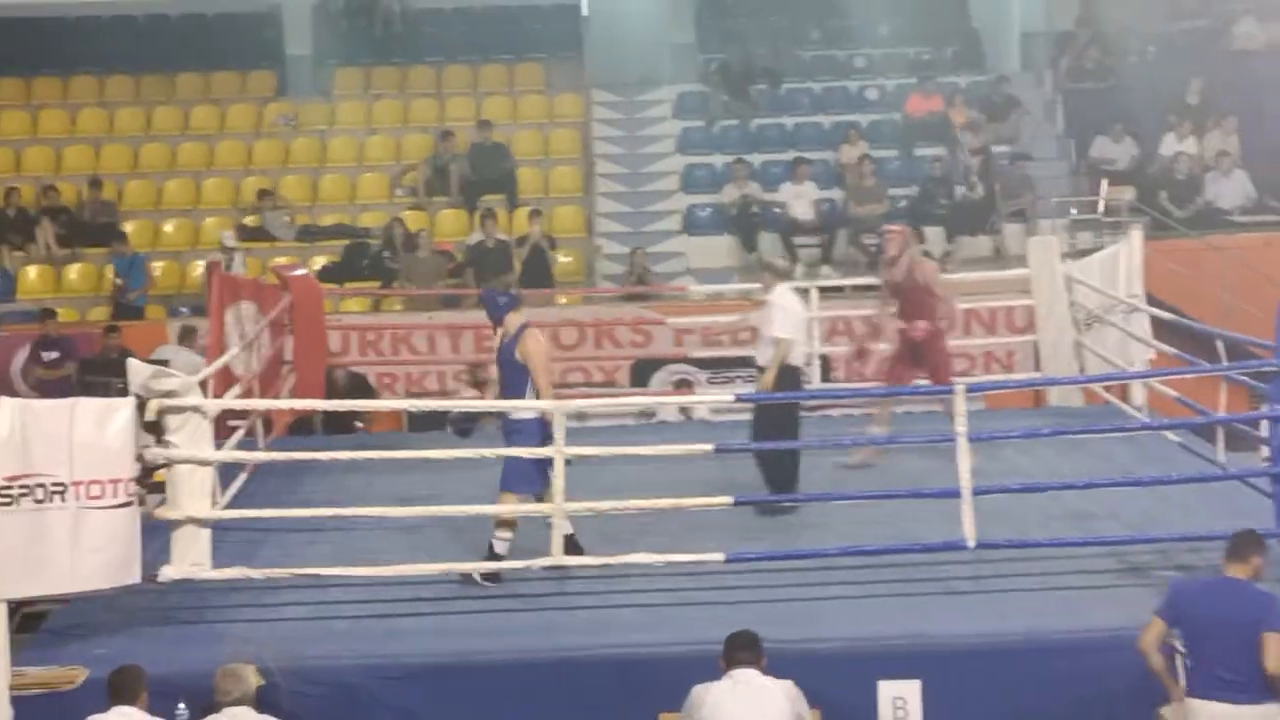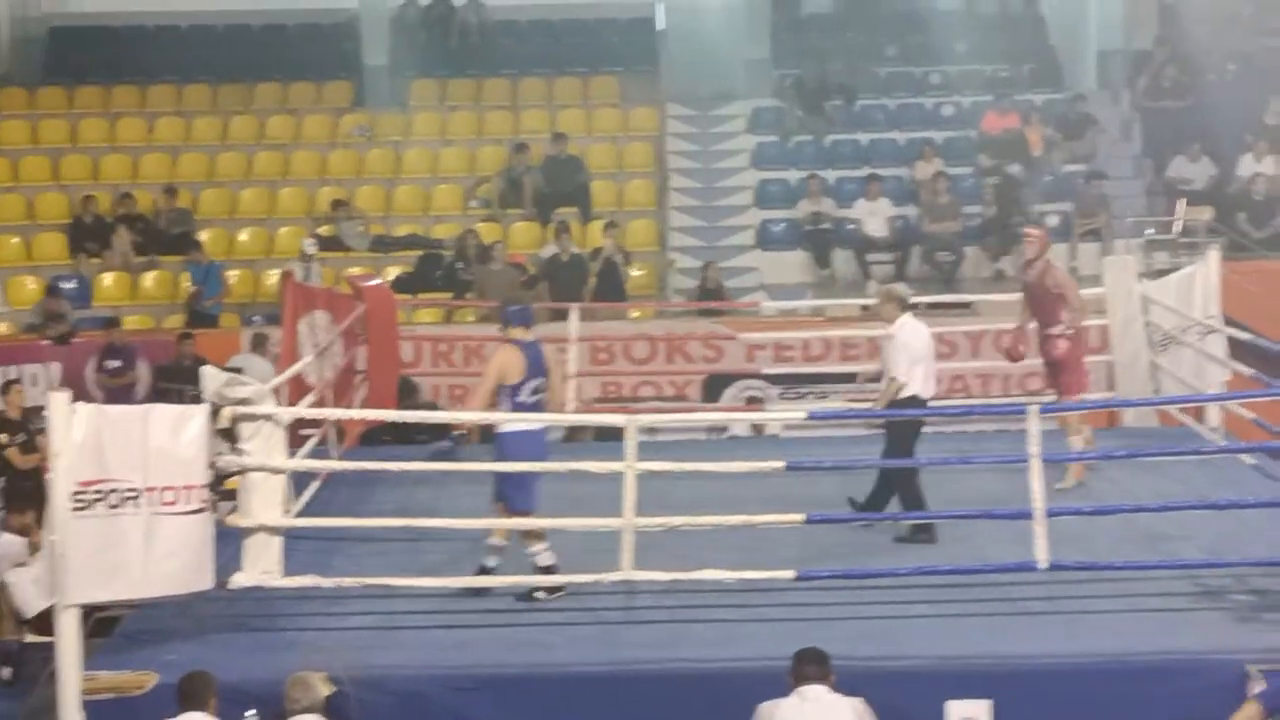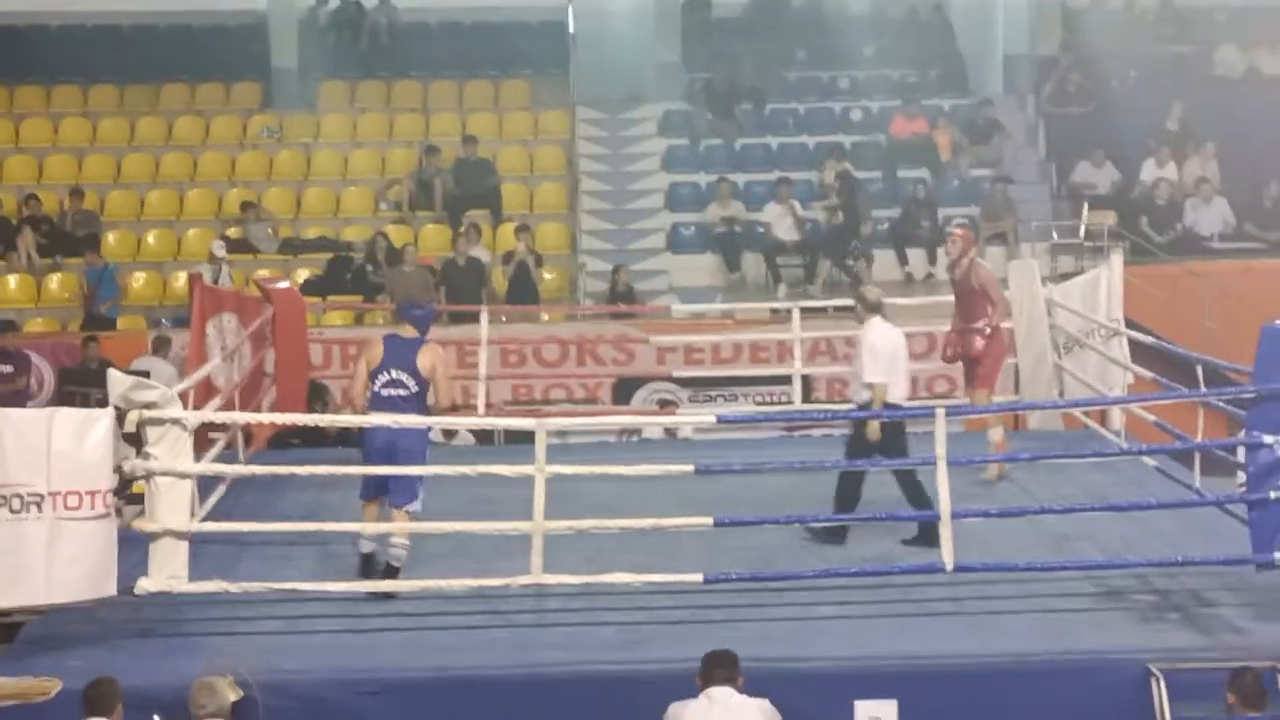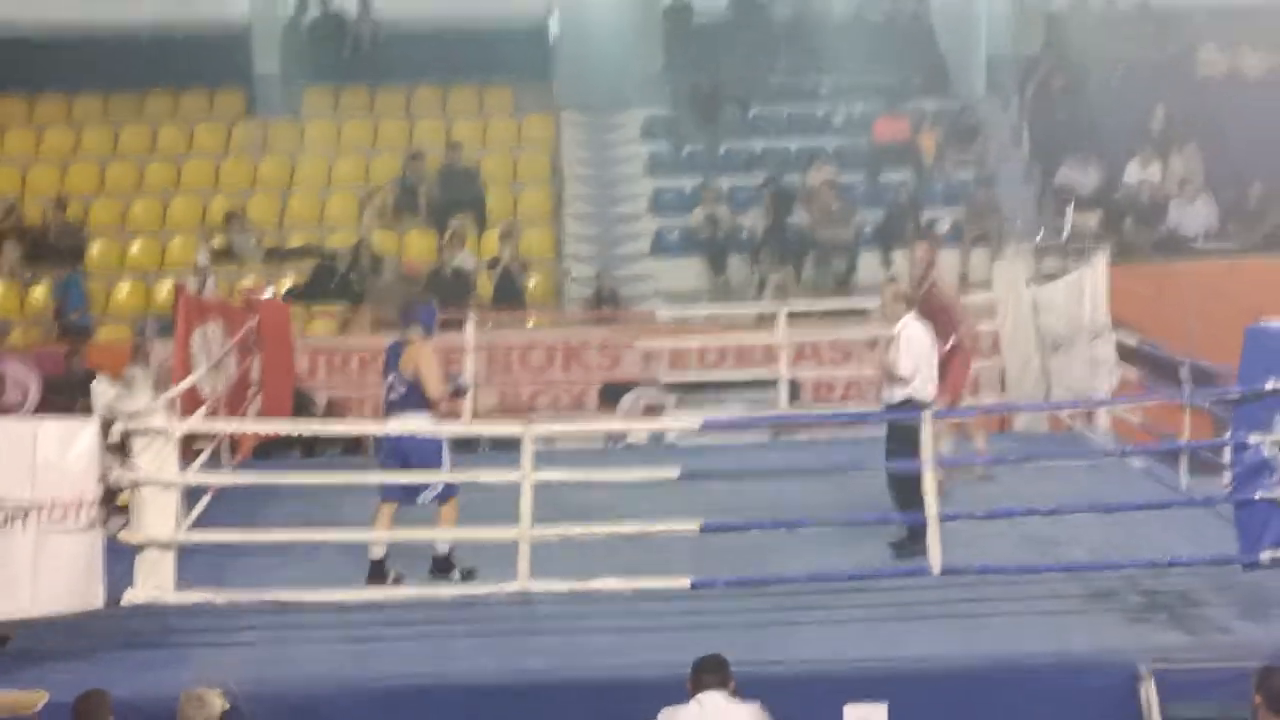
dt=0.5s
person 1, frame 1
left shoulder: (530, 339)
right shoulder: (506, 337)
left elbow: (545, 389)
left wrist: (551, 432)
left hip: (529, 426)
right hip: (514, 423)
left knee: (509, 494)
right knee: (539, 491)
left ankle: (494, 566)
right ankle: (570, 546)
person 1, frame 2
left shoulder: (504, 353)
right shoulder: (542, 352)
left elbow: (480, 399)
right elbow: (556, 399)
left hip: (514, 439)
right hip: (537, 435)
left knee: (521, 513)
right knee: (505, 506)
left ankle: (550, 580)
right ankle: (488, 569)
person 1, frame 3
left shoulder: (375, 345)
right shoulder: (432, 352)
left elbow: (356, 394)
right elbow: (444, 401)
left hip: (377, 431)
right hip: (412, 435)
left knee: (372, 500)
right knee: (402, 508)
left ankle: (368, 563)
right ankle: (391, 571)
person 1, frame 4
left shoulder: (392, 350)
right shoulder: (422, 349)
right elbow: (435, 393)
left wrist: (442, 395)
right wrist: (451, 391)
left hip: (394, 431)
right hip: (421, 433)
left knee: (389, 501)
right knee: (447, 497)
left ankle: (377, 569)
right ankle: (442, 563)
person 2, frame 1
left shoulder: (778, 301)
right shoulder: (792, 300)
left elbow: (783, 341)
left wrist: (770, 372)
left hip: (779, 375)
right hip: (791, 374)
left knee: (764, 437)
right knee: (785, 436)
left ankle: (781, 494)
right ankle: (787, 493)
person 2, frame 2
left shoulder: (903, 335)
right shoulder: (917, 327)
left elbow: (899, 380)
left wrist: (879, 406)
left hip: (905, 405)
right hip: (915, 402)
left knee: (899, 465)
right knee: (892, 460)
left ankle: (922, 527)
right ankle: (872, 508)
person 2, frame 3
left shoulder: (871, 337)
right shoulder: (896, 333)
left elbow: (877, 383)
right elbow: (900, 374)
left wrist: (873, 418)
left hip: (876, 410)
right hip: (895, 410)
left knee: (853, 470)
right knee: (904, 472)
left ankle: (836, 528)
right ankle: (929, 530)
person 2, frame 4
left shoulder: (909, 332)
right shoulder: (910, 330)
left elbow: (903, 373)
left wrist: (884, 365)
left hip: (907, 408)
right hip: (911, 407)
left knee: (899, 472)
right knee: (910, 472)
left ankle: (918, 537)
right ankle: (919, 536)
person 3, frame 1
left shoulder: (924, 267)
right shoulder: (888, 270)
left elbow: (945, 301)
right elbow: (886, 304)
left wrist: (934, 325)
right wrist: (884, 324)
left hip: (930, 336)
right hip: (907, 337)
right ankle: (871, 447)
person 3, frame 2
left shoulder: (1056, 273)
right shoulder: (1026, 271)
left elbow: (1078, 307)
left wrist: (1068, 334)
right wrist: (1019, 331)
left hip: (1065, 340)
right hip: (1047, 338)
left knee: (1067, 402)
right knee: (1066, 400)
left ankle: (1075, 468)
right ankle: (1086, 451)
person 3, frame 3
left shoulder: (980, 270)
right shoulder: (953, 269)
left elbow: (1002, 305)
left wrist: (986, 331)
right wrist: (954, 332)
left hip: (986, 337)
right hip: (969, 335)
left knee: (980, 399)
right knee: (978, 397)
left ankle: (998, 458)
right ankle: (1000, 453)
person 3, frame 4
left shoulder: (940, 289)
right shoulder: (918, 288)
left elbow: (964, 321)
left wrist: (947, 346)
left hip: (954, 353)
right hip: (939, 352)
left knee: (940, 409)
right knee: (952, 408)
